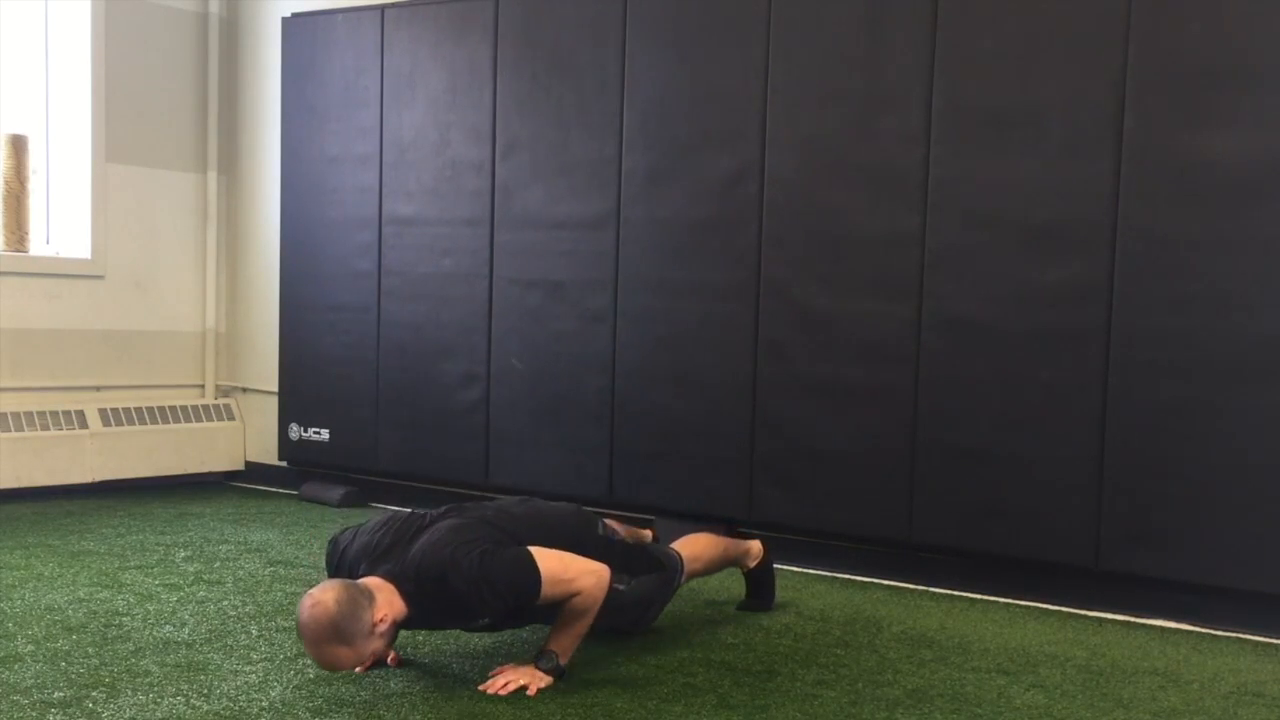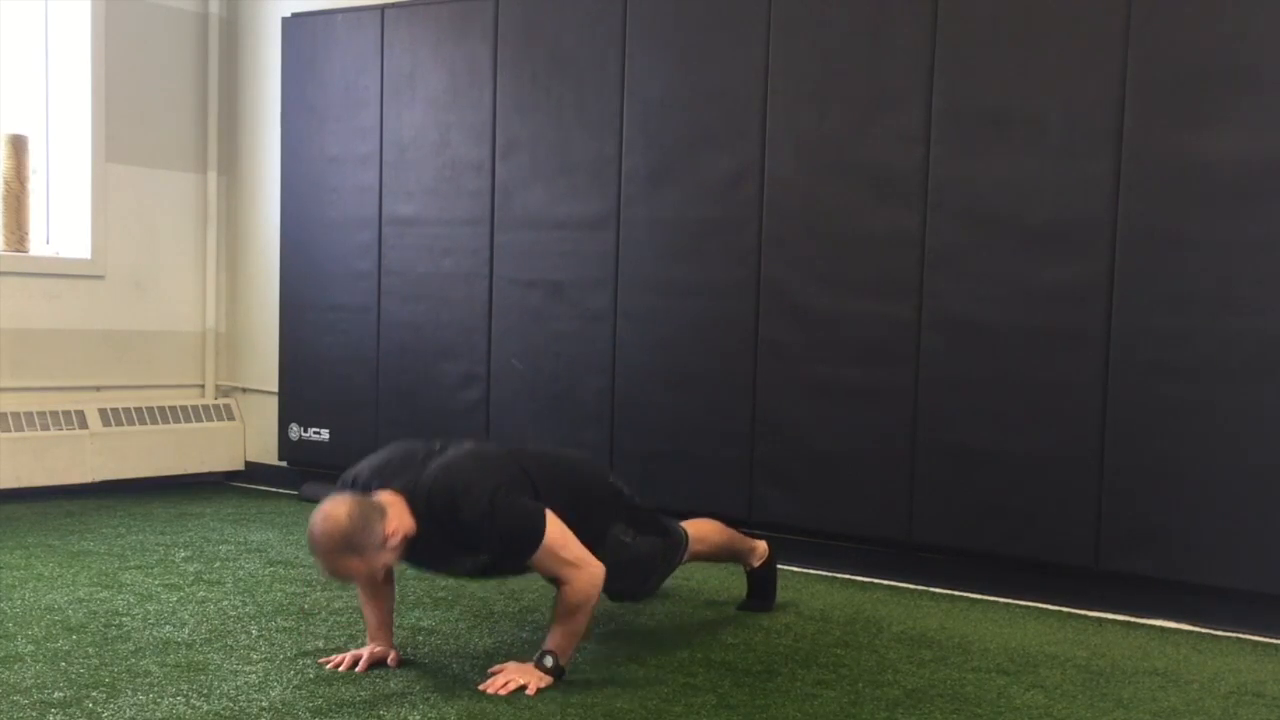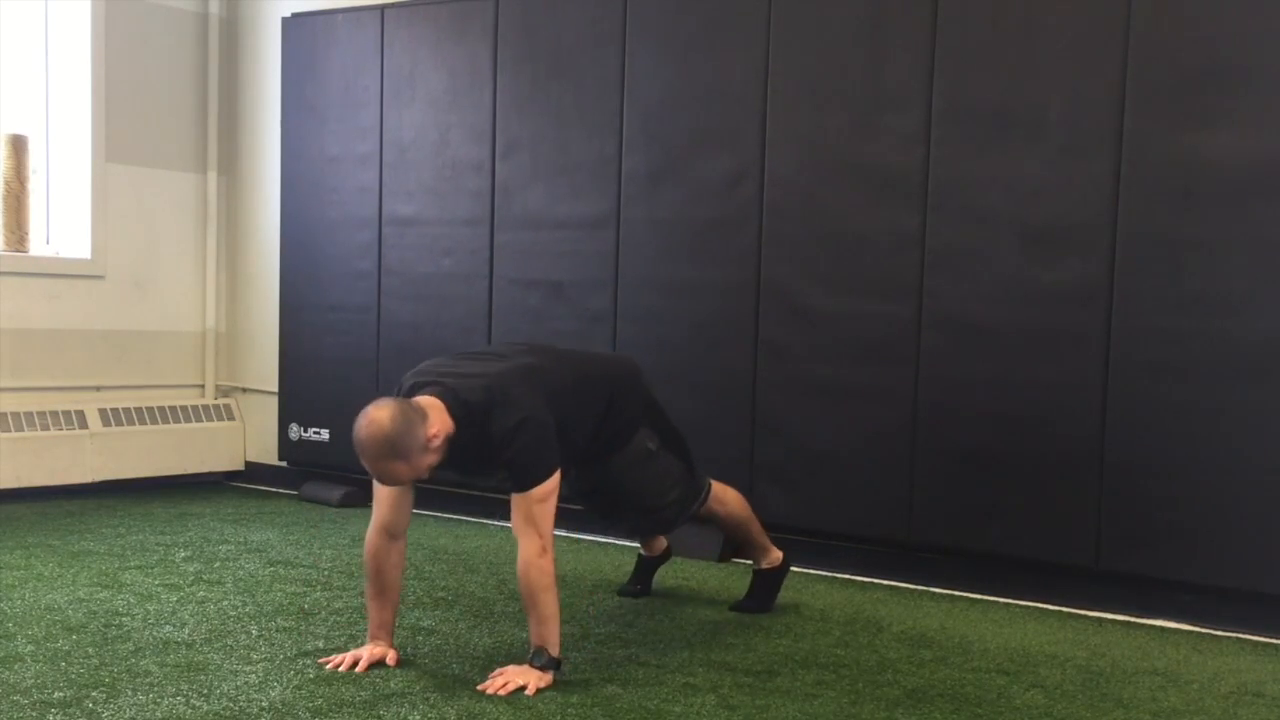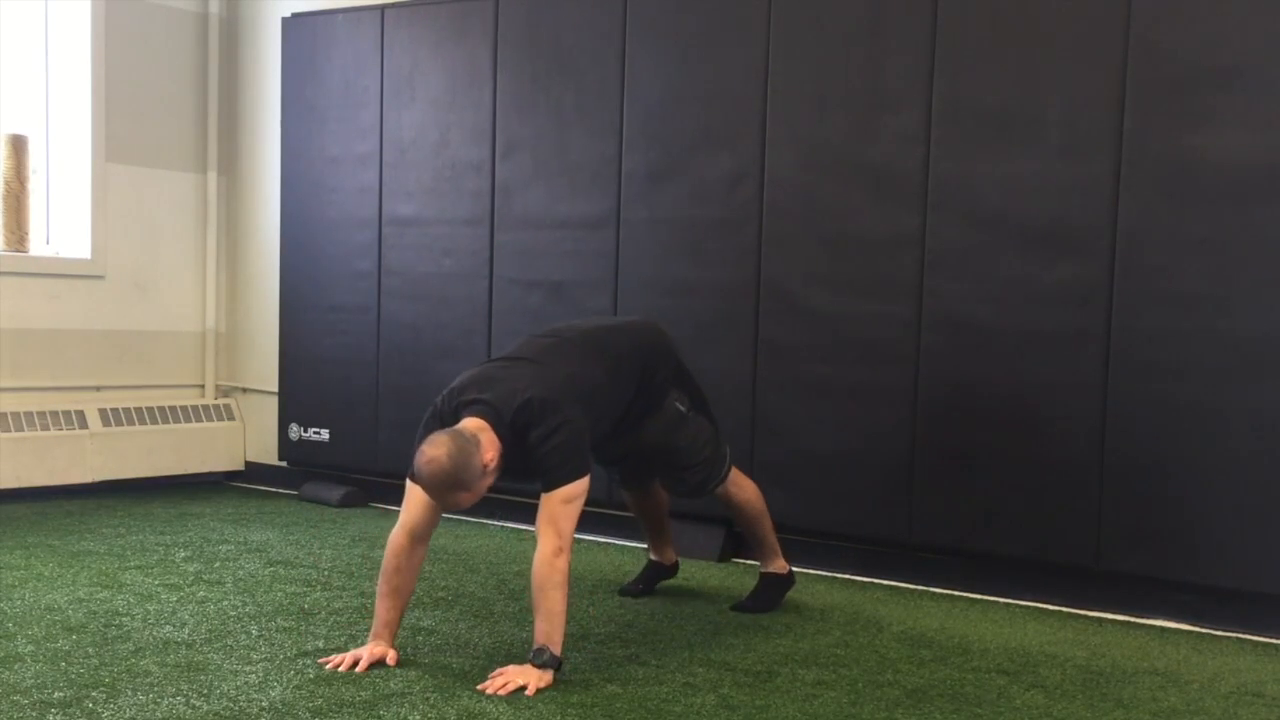
dt=0.4s
person 1, frame 1
left shoulder: (459, 572)
right shoulder: (348, 557)
left elbow: (592, 577)
left wrist: (547, 664)
right wrist: (375, 647)
left hip: (577, 551)
right hip: (526, 532)
left knee: (670, 567)
left ankle: (749, 553)
right ankle: (638, 536)
person 1, frame 2
left shoulder: (480, 503)
right shoulder: (364, 494)
left elbow: (588, 573)
right elbow: (369, 559)
left wrist: (548, 664)
right wrist: (380, 640)
left hip: (581, 505)
right hip: (540, 512)
left knee: (672, 547)
left ankle: (755, 556)
person 1, frame 3
left shoulder: (512, 421)
right shoulder: (400, 417)
left elbow: (534, 544)
right elbow: (385, 533)
left wrist: (542, 663)
right wrist: (378, 640)
left hip: (616, 409)
right hip: (569, 418)
left knee: (686, 497)
right knee: (618, 503)
left ankle: (769, 561)
right ankle: (654, 551)
person 1, frame 4
left shoulder: (552, 426)
right shoulder: (443, 425)
left elbow: (553, 546)
right elbow: (409, 534)
left wrist: (542, 662)
right wrist: (380, 638)
left hip: (647, 368)
right hip: (588, 358)
left knee: (712, 477)
right knee: (636, 477)
left ankle: (775, 568)
right ankle: (663, 559)
